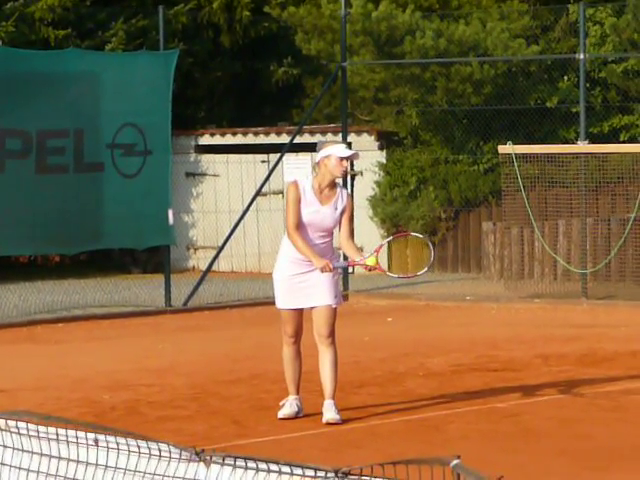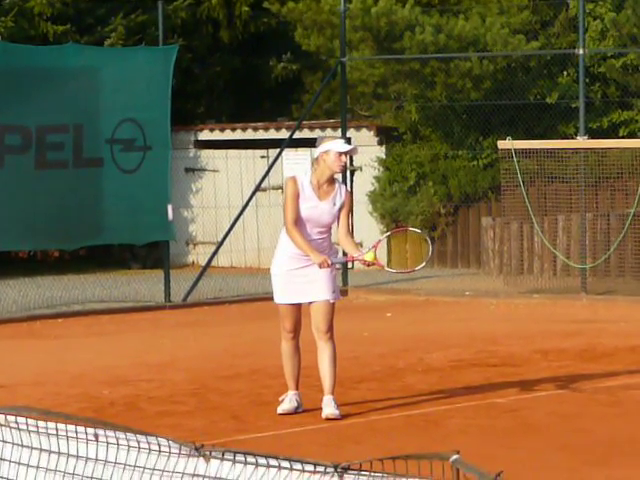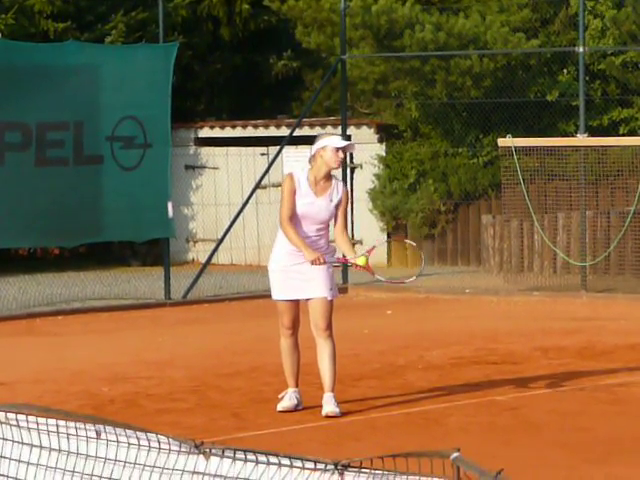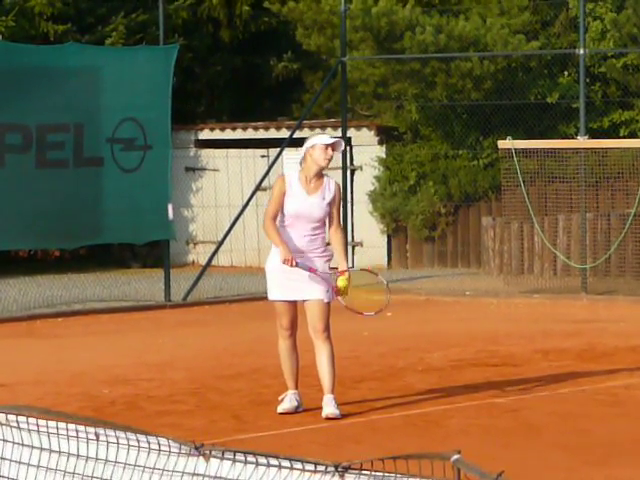
dt=0.3s
person 1, frame 1
left shoulder: (345, 198)
right shoulder: (297, 188)
left elbow: (345, 238)
right elbow: (292, 230)
left wrist: (362, 259)
right wrist: (314, 258)
left hip: (325, 271)
right hip: (291, 269)
left knee: (326, 338)
right knee: (291, 338)
left ankle: (329, 404)
right ankle: (293, 399)
person 1, frame 2
left shoulder: (343, 194)
right shoulder: (295, 184)
left elbow: (343, 234)
right elbow: (291, 225)
left wrist: (361, 254)
right wrist: (313, 253)
left hip: (321, 267)
right hip: (288, 264)
left knee: (324, 333)
right knee: (289, 333)
left ankle: (329, 399)
right ankle: (293, 395)
person 1, frame 3
left shoulder: (340, 190)
right shoulder: (293, 180)
left elbow: (339, 231)
right elbow: (286, 222)
left wrist: (353, 257)
right wrist: (306, 250)
left hip: (319, 265)
right hip: (286, 261)
left knee: (323, 331)
right knee: (288, 330)
left ankle: (329, 397)
right ankle: (293, 392)
person 1, frame 4
left shoulder: (333, 188)
right shoulder: (284, 182)
left elbow: (335, 228)
right elbow: (269, 221)
left wrist: (343, 266)
right wrist: (284, 249)
left hip: (316, 265)
right hip: (283, 264)
left knee: (321, 333)
right knee: (286, 331)
left ankle: (329, 398)
right ankle: (292, 394)
